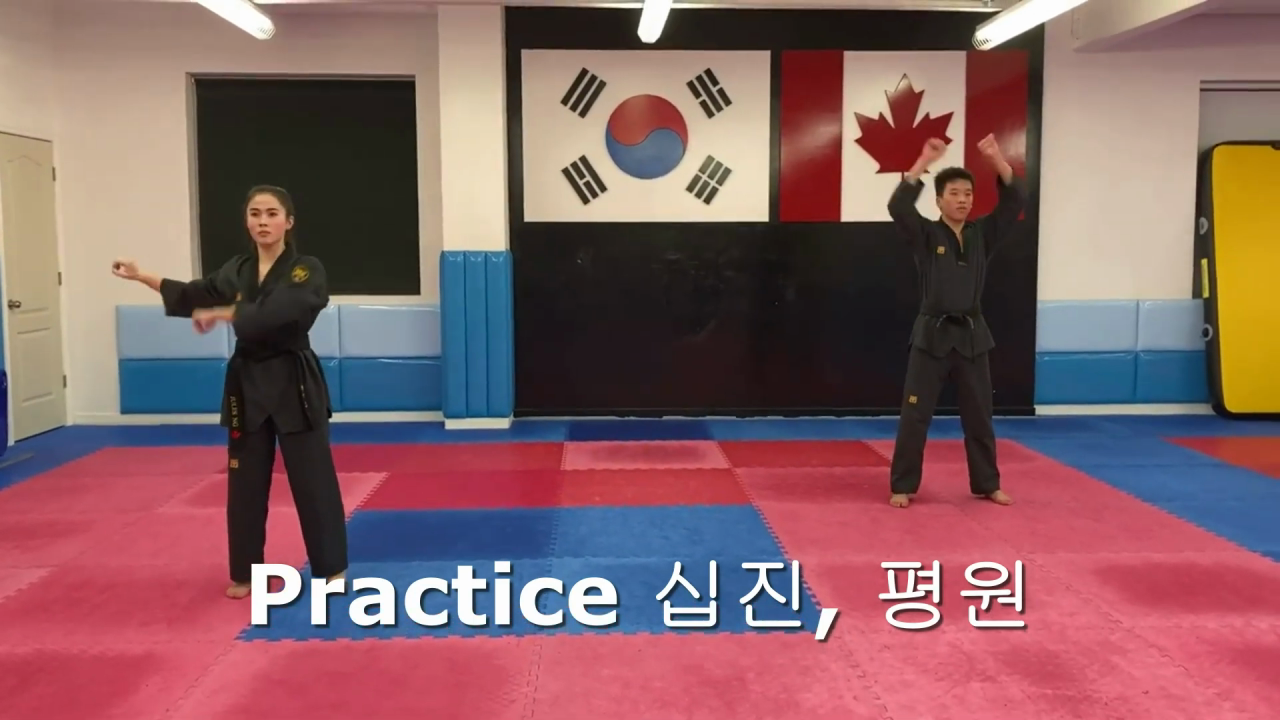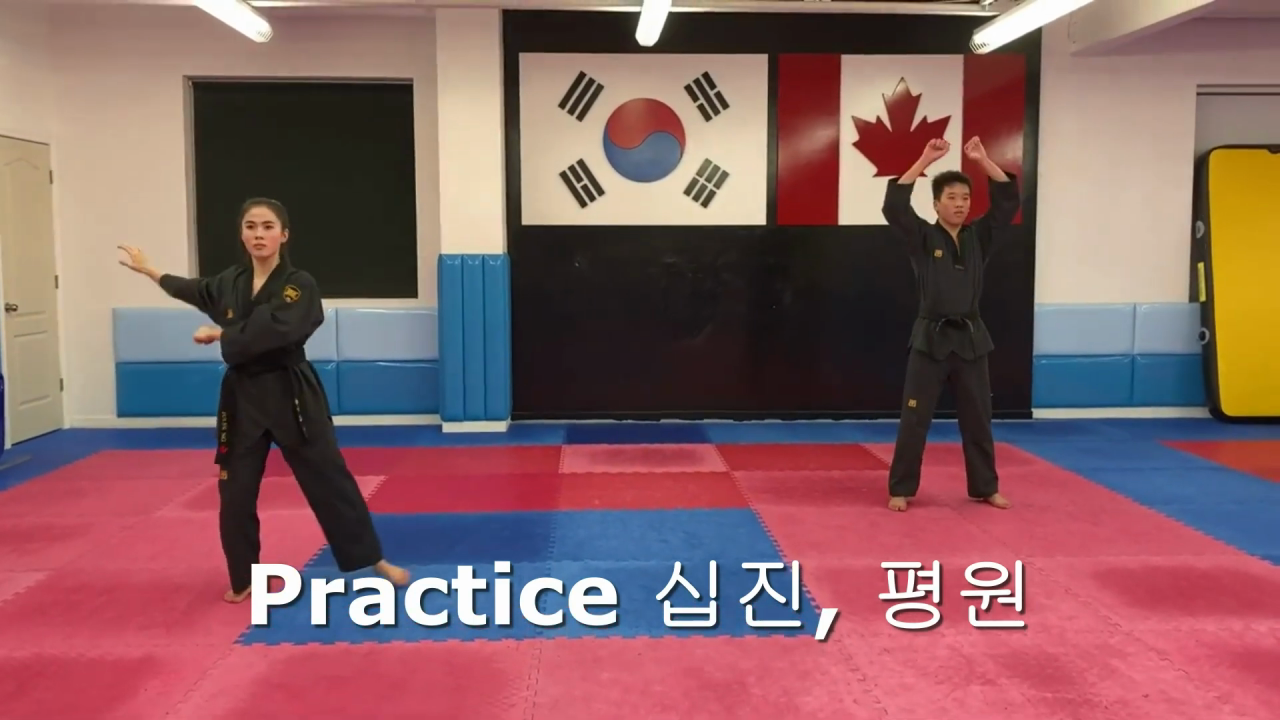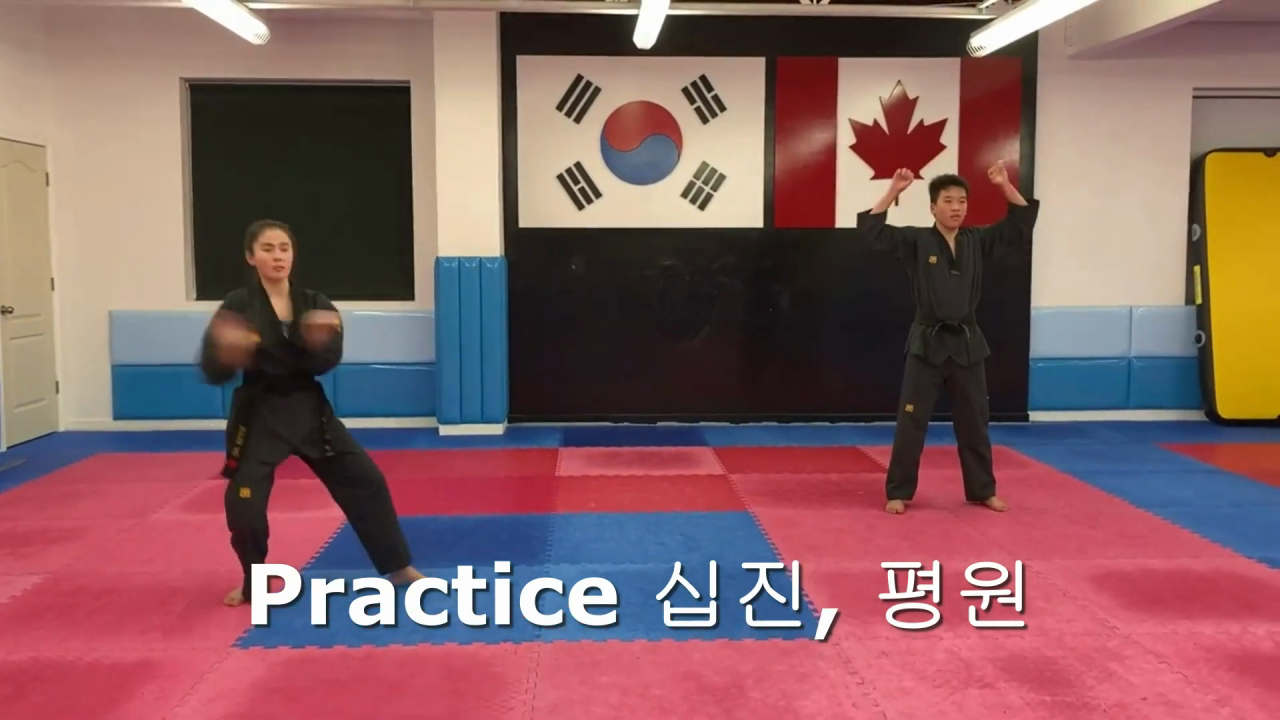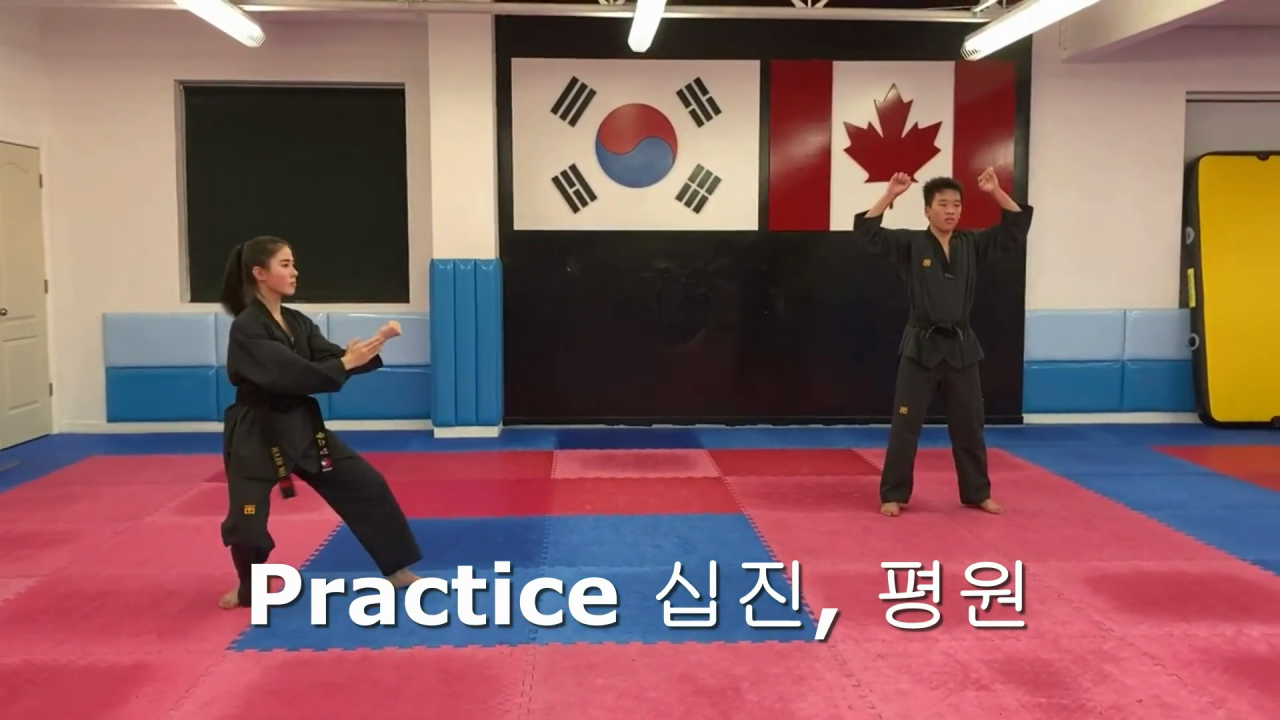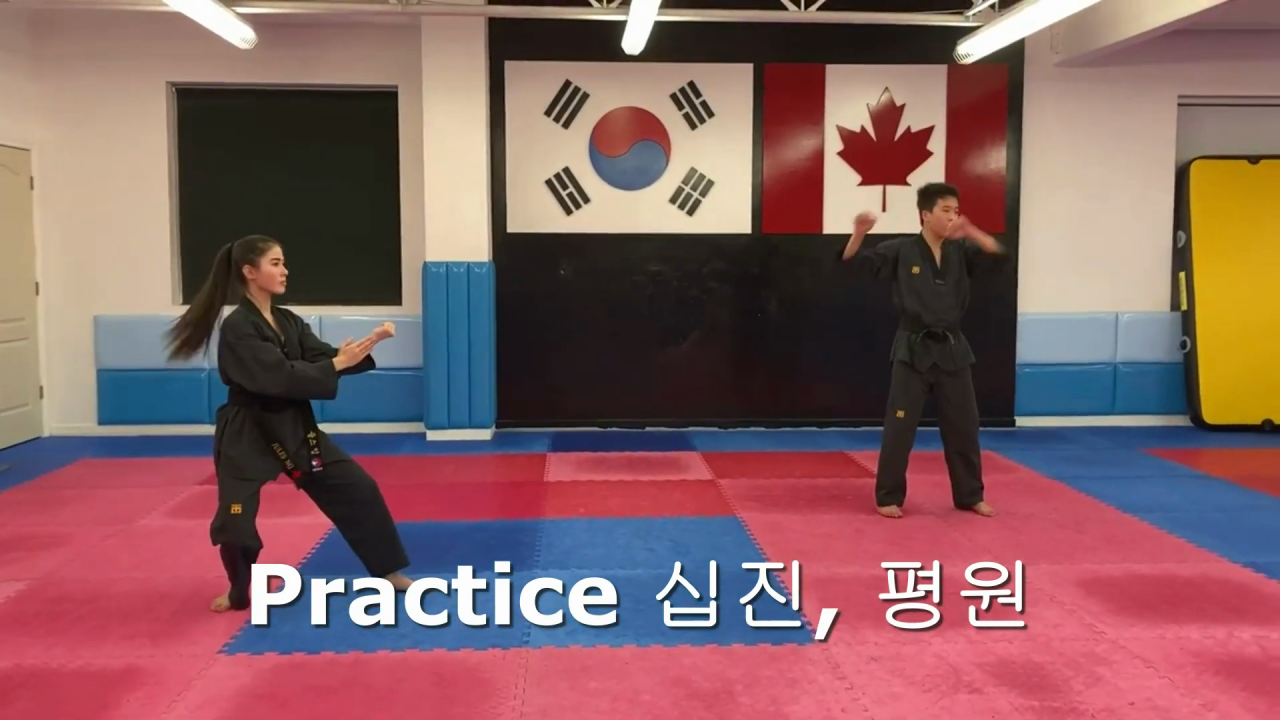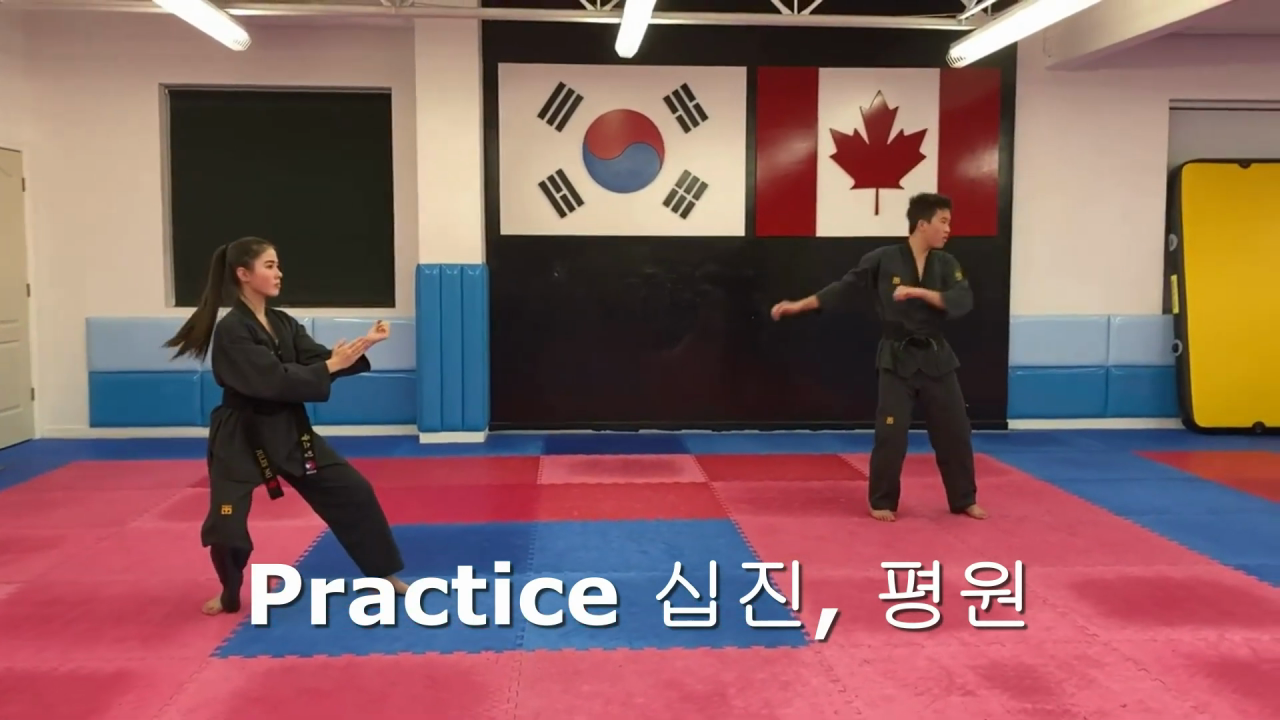
dt=0.2s
person 1, frame 1
left shoulder: (305, 270)
right shoulder: (234, 271)
left elbow: (285, 309)
right elbow: (194, 294)
left wrist: (224, 315)
right wrist: (142, 275)
left hip: (295, 381)
right hip: (248, 382)
left knee: (314, 479)
right knee: (246, 483)
left ankle: (332, 569)
right ankle: (246, 573)
person 1, frame 2
left shoulder: (300, 286)
right shoulder: (228, 282)
left elbow: (273, 332)
right elbow: (197, 290)
left wrist: (218, 334)
right wrist: (151, 272)
left hip: (291, 395)
right hip: (242, 396)
left knee: (330, 480)
right knee: (235, 494)
left ankle: (372, 561)
right ankle: (243, 579)
person 1, frame 3
left shoulder: (314, 303)
right shoulder: (238, 307)
left elbow: (325, 359)
right elbow: (215, 370)
left wrist: (319, 339)
right wrist: (231, 349)
left hip: (308, 409)
right hip: (258, 416)
left knee: (366, 483)
right knee: (245, 509)
left ankle: (398, 567)
right ankle: (252, 583)
person 1, frame 4
left shoulder: (298, 322)
right shoulder: (246, 328)
left elbow: (333, 361)
right elbow: (295, 374)
left wrist: (374, 342)
right wrist: (346, 362)
left hip: (302, 426)
right hip: (256, 434)
left knee: (368, 487)
right knee: (247, 526)
left ankle: (397, 570)
right ankle: (249, 587)
person 1, frame 5
left shoulder: (289, 321)
right shoulder: (237, 329)
left elbow: (323, 361)
right elbow: (282, 378)
left wrist: (366, 344)
right wrist: (338, 363)
left hip: (295, 428)
right hip: (247, 435)
left knee: (359, 489)
right knee: (235, 525)
left ankle: (389, 572)
right ankle: (238, 591)
person 1, frame 6
left shoulder: (284, 323)
right shoulder: (231, 331)
left elbow: (318, 362)
right elbow: (274, 381)
left wrist: (361, 345)
right wrist: (330, 366)
left hip: (290, 430)
right hip: (242, 437)
left knee: (354, 492)
right knee: (226, 526)
left ankle: (383, 575)
right ankle: (230, 594)
person 2, frame 1
left shoulder: (983, 234)
right shoulder: (923, 233)
left elbow: (1014, 203)
right elbow: (898, 206)
left wrist: (996, 159)
right wrist: (924, 162)
left hip: (971, 335)
right hip: (932, 335)
left knee: (979, 415)
right knee: (915, 414)
left ankle: (987, 484)
right ankle: (903, 485)
person 2, frame 2
left shoulder: (979, 237)
right shoulder: (922, 236)
left elbow: (1008, 200)
right elbow: (894, 206)
left wrist: (983, 160)
right wrist: (924, 160)
left hip: (970, 338)
right hip: (931, 338)
left knee: (977, 418)
right knee: (915, 418)
left ankle: (986, 487)
right ankle: (901, 489)
person 2, frame 3
left shoulder: (978, 241)
right shoulder: (915, 241)
left elbow: (1021, 225)
right elbow: (872, 231)
left wrist: (1005, 186)
right wrist: (893, 191)
left hip: (966, 343)
right hip: (927, 342)
left knee: (974, 422)
right knee: (911, 422)
left ankle: (982, 491)
right ankle: (898, 493)
person 2, frame 4
left shoulder: (972, 244)
right shoulder: (909, 243)
left elbow: (1016, 230)
right elbow: (865, 235)
left wrist: (997, 193)
right wrist: (889, 195)
left hip: (960, 345)
right hip: (921, 345)
left knee: (969, 423)
right knee: (906, 423)
left ankle: (978, 493)
right ankle: (893, 495)
person 2, frame 5
left shoulder: (962, 251)
right shoulder: (900, 251)
left elbow: (1002, 254)
right elbow: (852, 262)
left wrist: (971, 233)
right wrist: (859, 232)
left hip: (952, 349)
right hip: (913, 349)
left knee: (964, 426)
right knee: (900, 426)
left ankle: (970, 496)
right ankle: (888, 498)
person 2, frame 6
left shoulder: (946, 263)
right shoulder: (882, 259)
left elbow: (962, 301)
right elbow: (844, 289)
left wrist: (918, 292)
right wrist: (799, 306)
left hip: (935, 356)
right hip: (897, 356)
left knee: (955, 430)
right knee: (892, 433)
left ankle: (964, 499)
right ankle: (883, 501)
